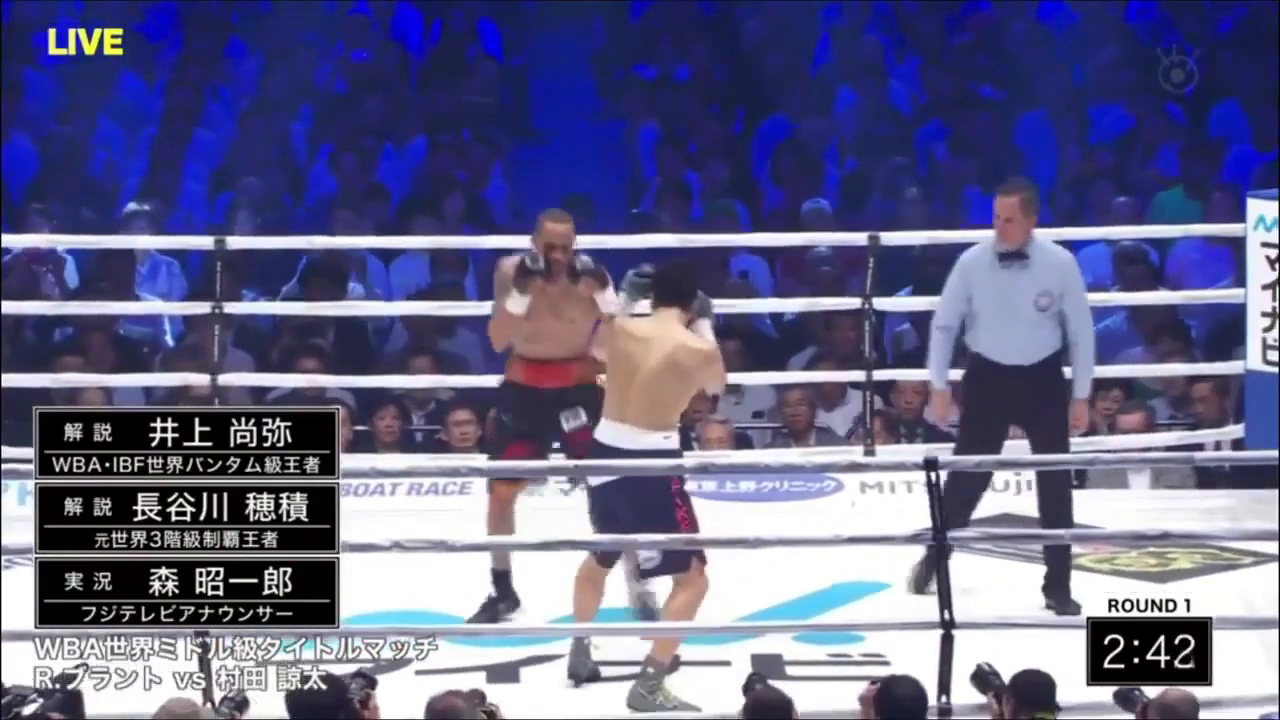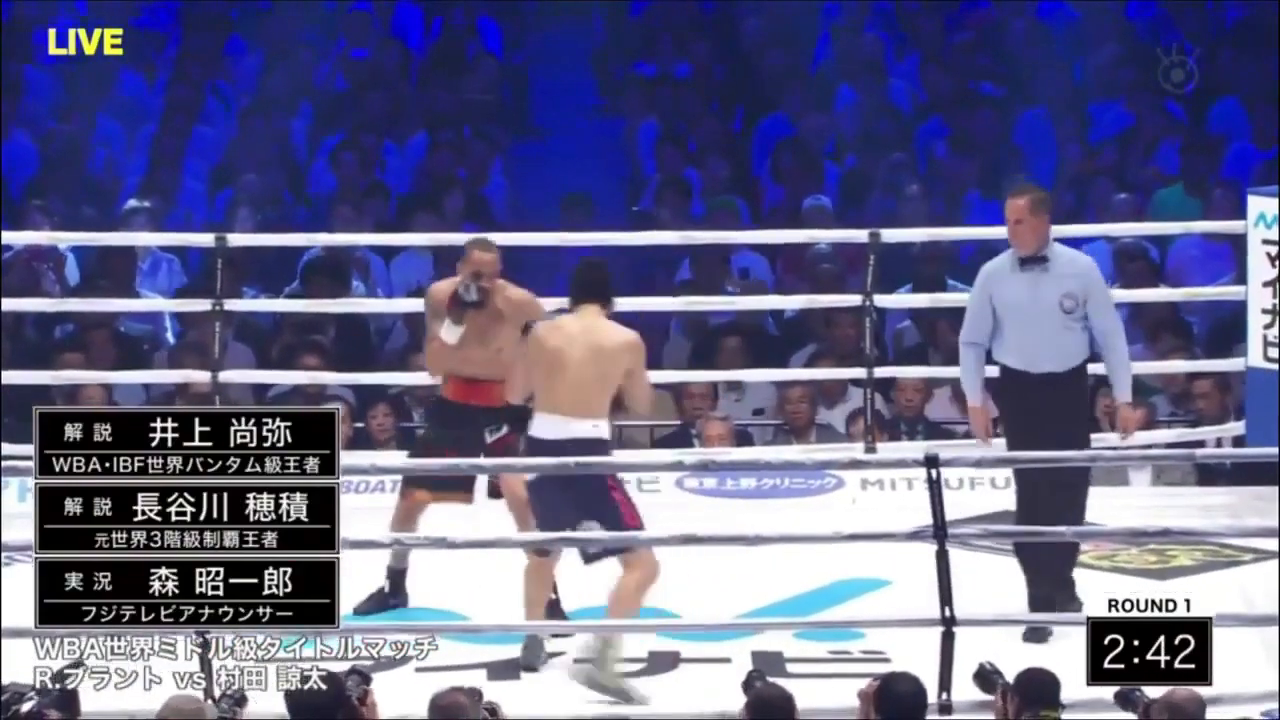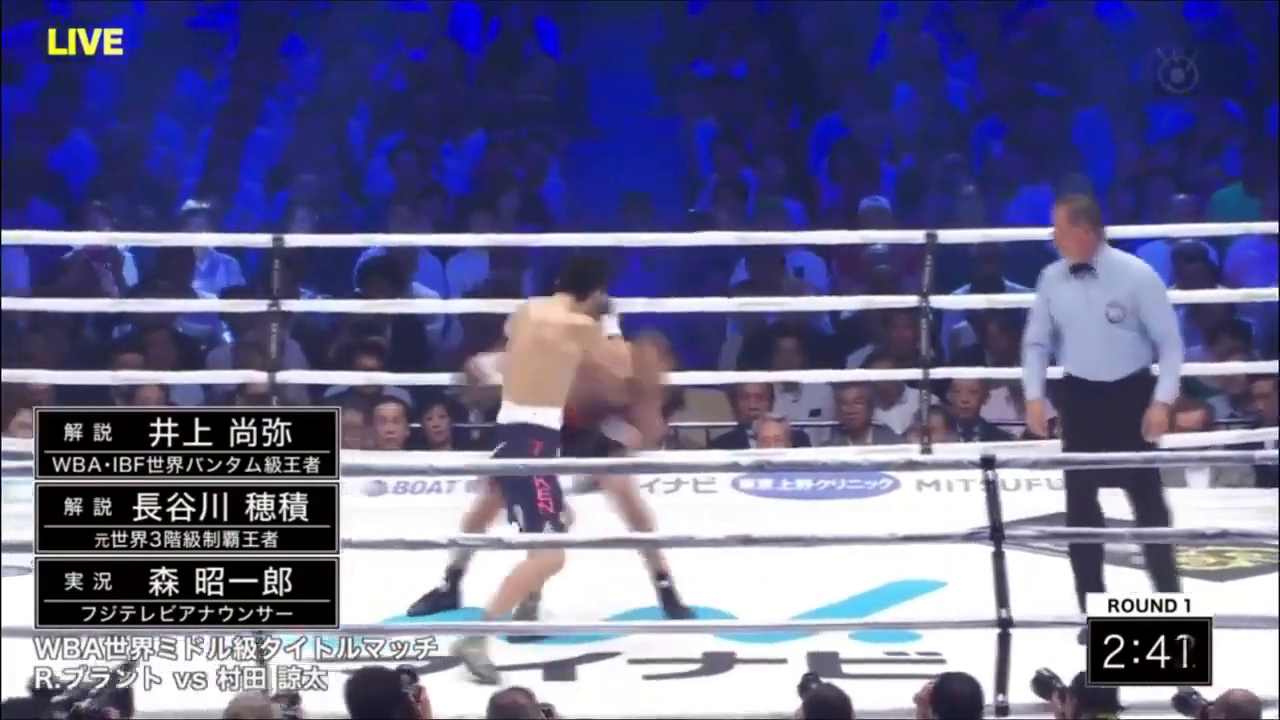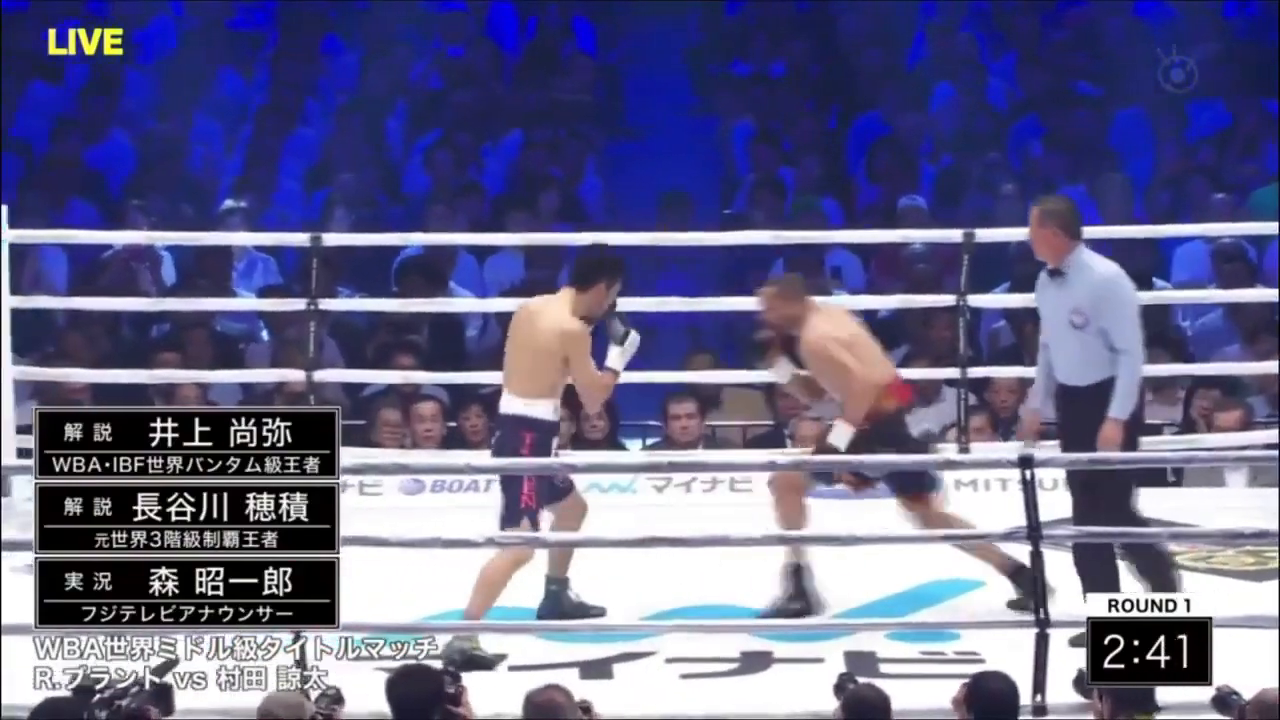
dt=0.5s
person 1, frame 1
left shoulder: (1060, 263)
right shoulder: (972, 262)
left elbow: (1080, 331)
right elbow: (945, 325)
left wrist: (1081, 394)
right wrist: (939, 386)
left hip: (1042, 378)
right hip: (987, 377)
left knee: (1055, 483)
right knee: (966, 474)
left ankle: (1057, 585)
right ankle: (933, 557)
person 1, frame 2
left shoulder: (1080, 268)
right shoulder: (993, 274)
left elbow: (1110, 334)
right elbow: (971, 342)
left wrist: (1123, 397)
right wrist: (974, 401)
left hip: (1070, 388)
right hip: (1019, 391)
left knee: (1071, 490)
right knee: (1032, 495)
left ankle: (1061, 583)
right ankle: (1041, 604)
person 1, frame 3
left shoulder: (1134, 275)
right shoulder: (1053, 279)
left elbow: (1170, 341)
right elbow: (1036, 342)
left wrist: (1162, 402)
right wrist: (1034, 397)
left hip: (1130, 396)
right hip: (1079, 397)
left knee: (1146, 495)
right knee: (1079, 500)
left ankle: (1166, 587)
right ankle: (1092, 605)
person 1, frame 4
left shoulder: (1106, 278)
right shoulder: (1047, 282)
left elbow: (1130, 353)
left wrist: (1117, 419)
right wrist: (1035, 405)
left hip: (1110, 402)
right hip: (1073, 401)
left knee: (1111, 507)
right knee: (1085, 511)
left ankle: (1162, 579)
person 2, frame 1
left shoulder: (621, 330)
right shoulder: (702, 350)
left elbow: (600, 350)
right elbow: (715, 388)
left wrist: (626, 296)
right wrist: (705, 323)
left hip: (606, 458)
right hip: (653, 468)
left knee: (597, 560)
right knee: (692, 580)
left ankle: (579, 653)
right ankle: (648, 685)
person 2, frame 2
left shoulder: (542, 332)
right shoulder: (627, 340)
right elbow: (641, 404)
left hip: (542, 451)
right hip: (586, 456)
left knee: (543, 552)
right knee: (641, 564)
left ankle: (533, 645)
right ankle: (599, 660)
person 2, frame 3
left shoulder: (526, 313)
right shoulder: (582, 327)
right elbow: (608, 359)
right wrist: (608, 328)
left hip: (513, 434)
right hip: (531, 441)
left knee: (551, 531)
right knee: (549, 555)
left ankle: (515, 615)
right ankle: (473, 638)
person 2, frame 4
left shoulder: (535, 307)
right shoulder: (572, 329)
right elbow: (594, 398)
right wrist: (619, 353)
left hip: (526, 428)
right hip: (526, 434)
left knee: (572, 507)
right knee: (518, 547)
left ankle: (557, 595)
right ankle: (463, 637)
person 3, frame 1
left shoulder: (593, 271)
right shoulder: (510, 269)
right elbow: (499, 342)
left wrist: (600, 286)
right wrist: (520, 290)
left hip: (578, 389)
right hip: (524, 389)
right knee: (501, 493)
left ankle: (638, 587)
right ankle: (502, 592)
person 3, frame 2
left shoulder: (523, 303)
right shoulder: (440, 295)
right elbow: (434, 366)
right wrist: (456, 318)
left hip: (505, 407)
right hip: (454, 406)
left knee: (521, 498)
right knee: (411, 499)
left ankle: (547, 596)
right ankle: (394, 587)
person 3, frame 3
left shoulder: (645, 377)
left elbow: (647, 437)
left hip: (588, 429)
left knee: (627, 498)
right knee: (488, 504)
left ankle: (665, 588)
right ankle: (450, 588)
person 3, frame 4
left shoulder: (814, 339)
right shoulder: (826, 318)
left elbow: (860, 386)
right elbow: (819, 395)
left wrist: (837, 437)
right wrist: (781, 367)
left hip: (881, 418)
right hip: (888, 412)
left knee: (785, 483)
right knee: (927, 514)
left ankle: (800, 589)
right ankle: (1021, 577)
